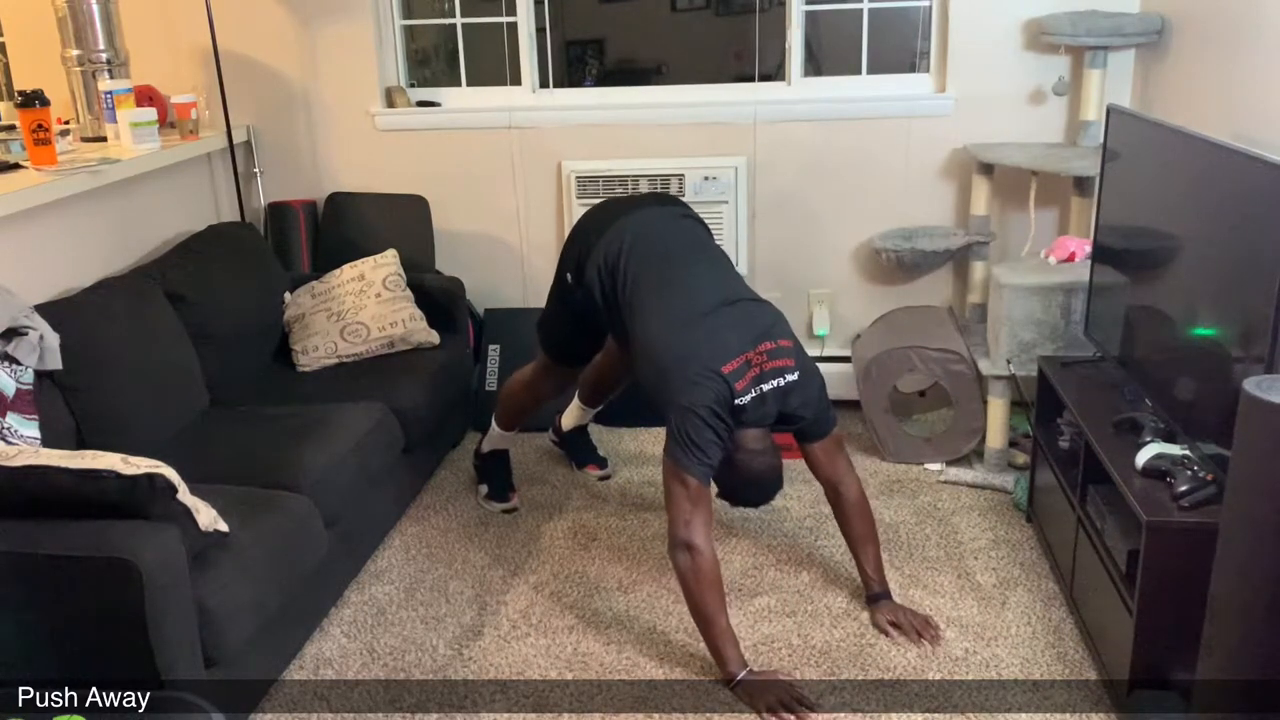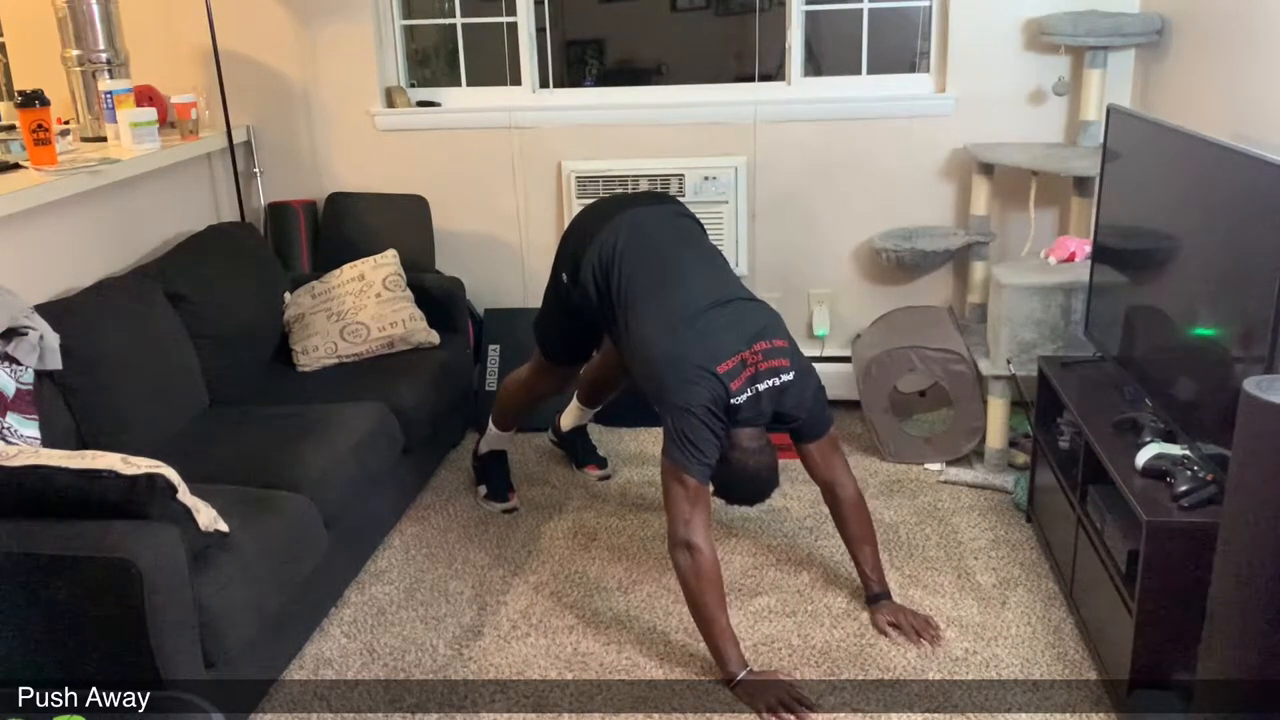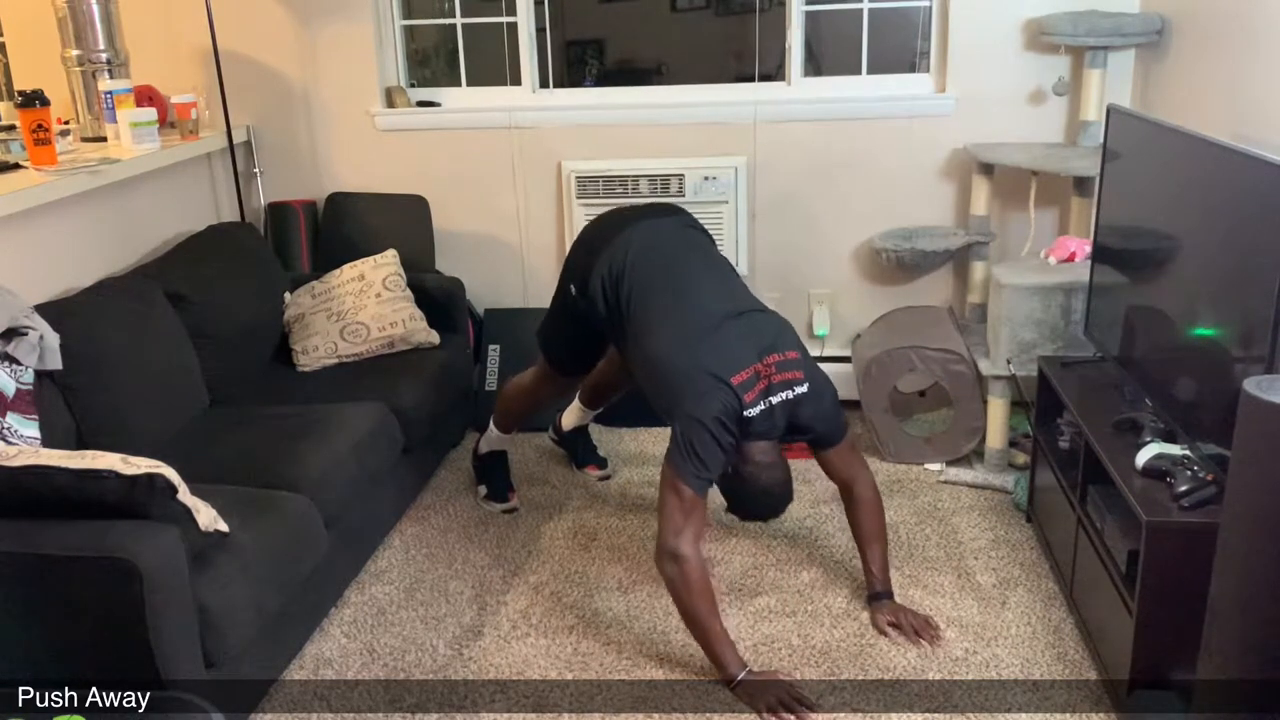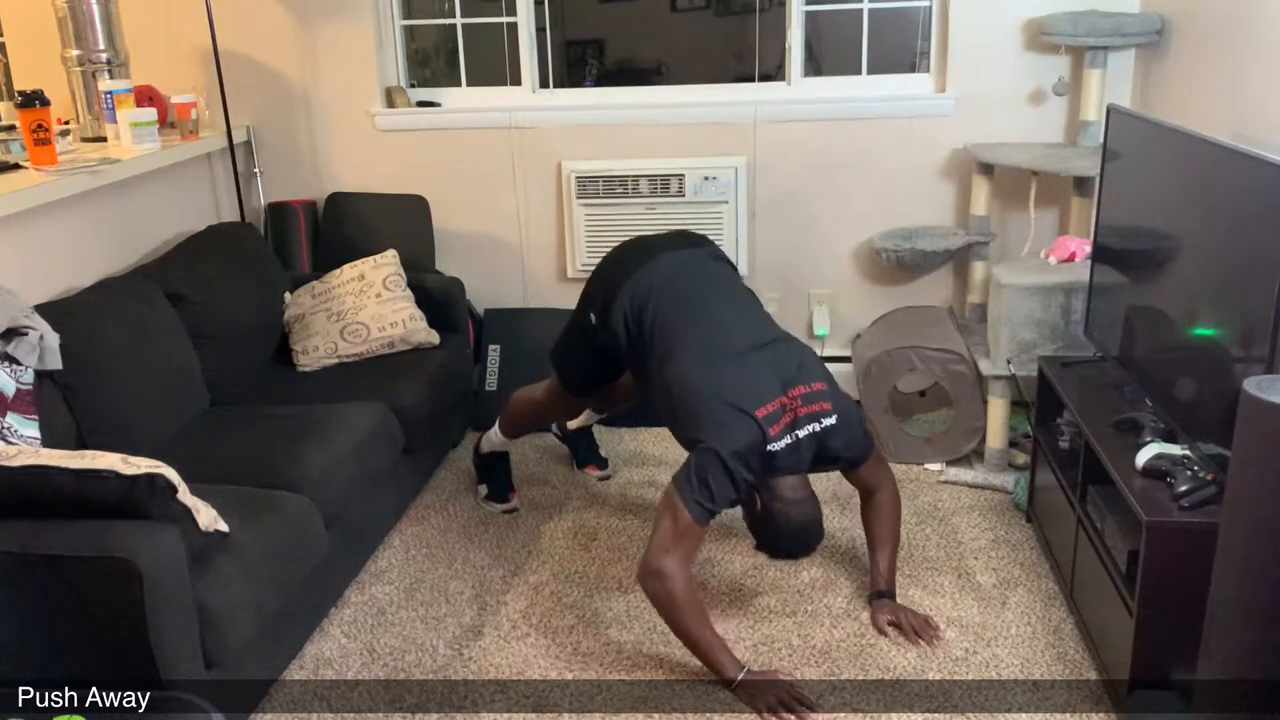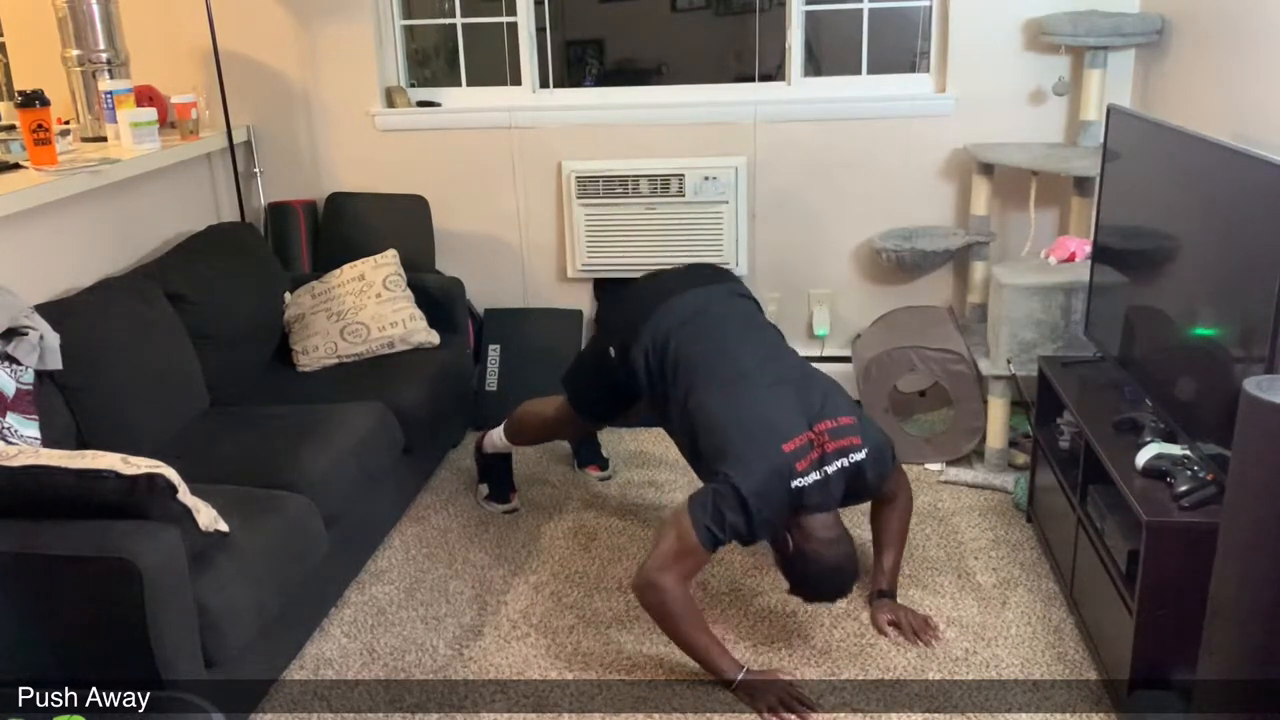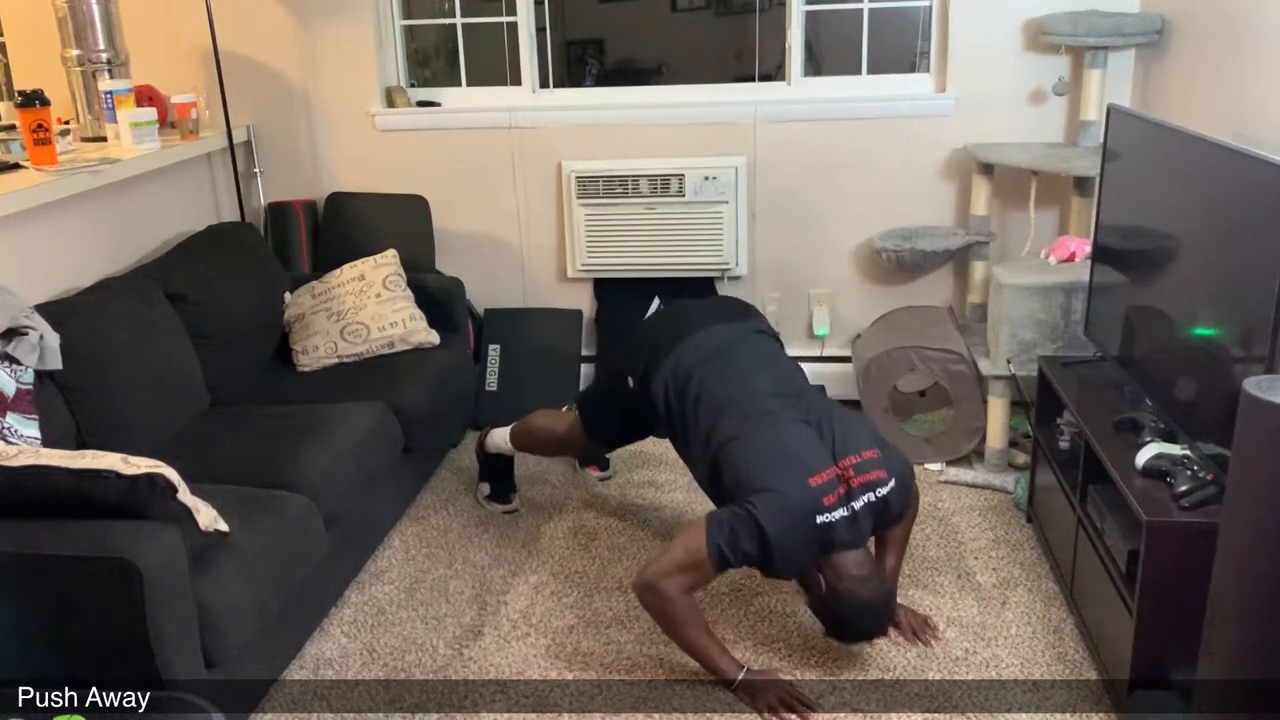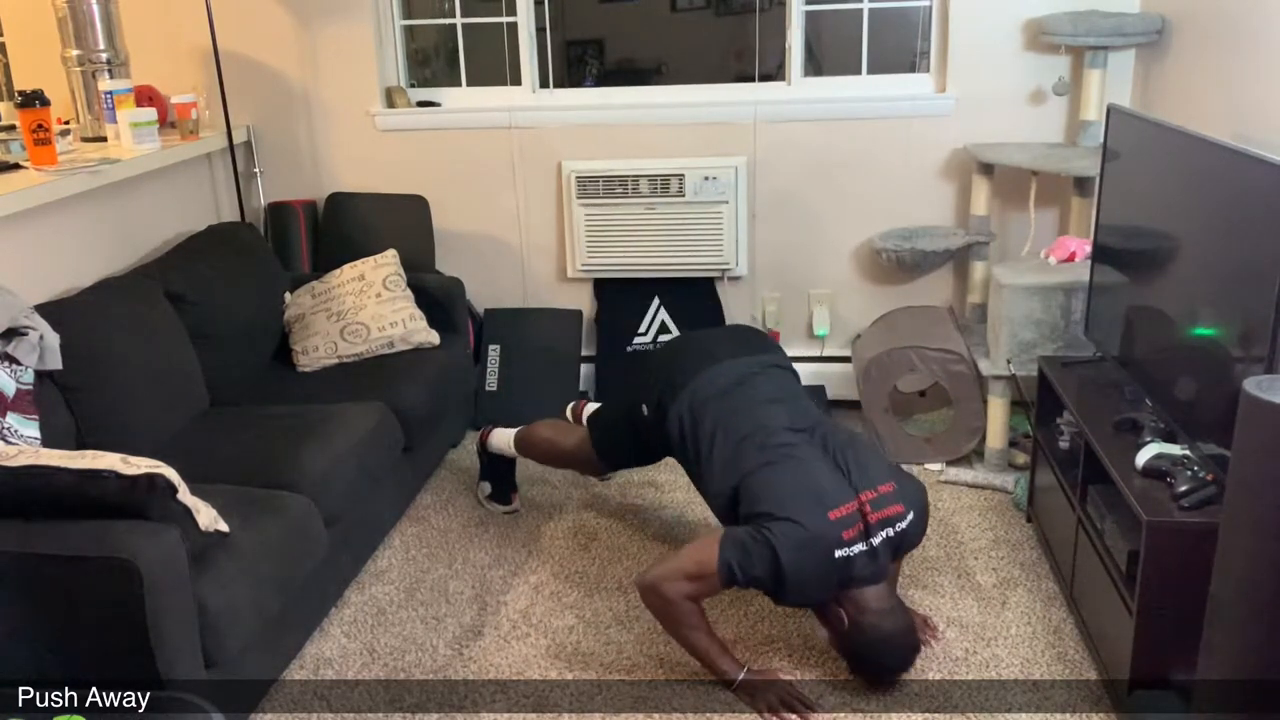
dt=0.3s
person 1, frame 1
left shoulder: (798, 379)
right shoulder: (699, 405)
left elbow: (842, 480)
right elbow: (689, 544)
left wrist: (879, 595)
right wrist: (738, 674)
left hip: (671, 223)
right hip: (604, 244)
left knee: (623, 355)
right knee: (557, 370)
left ankle: (571, 427)
right ankle: (493, 447)
person 1, frame 2
left shoulder: (793, 379)
right shoulder: (696, 405)
left elbow: (839, 482)
right elbow: (690, 544)
left wrist: (879, 596)
right wrist: (738, 674)
left hip: (666, 221)
right hip: (600, 242)
left knee: (621, 355)
right knee: (551, 371)
left ankle: (570, 427)
right ankle: (491, 447)
person 1, frame 3
left shoulder: (808, 391)
right shoulder: (710, 418)
left elbow: (856, 481)
right elbow: (677, 554)
left wrist: (881, 594)
right wrist: (739, 675)
left hip: (675, 233)
right hip: (607, 255)
left knee: (623, 362)
right knee: (555, 377)
left ankle: (571, 427)
right ankle: (491, 446)
person 1, frame 4
left shoulder: (835, 418)
right shoulder: (731, 453)
left elbow: (881, 486)
right elbow: (661, 572)
left wrist: (883, 594)
right wrist: (739, 677)
left hip: (698, 261)
right hip: (628, 288)
left knee: (634, 379)
right knee: (565, 398)
left ankle: (578, 425)
right ankle: (493, 446)
person 1, frame 5
left shoulder: (866, 451)
right shoulder: (755, 491)
left elbow: (896, 495)
right elbow: (654, 581)
left wrist: (884, 593)
right wrist: (738, 677)
left hip: (719, 297)
right hip: (648, 321)
right knee: (572, 418)
left ankle: (583, 438)
right ankle: (494, 445)
person 1, frame 6
left shoulder: (890, 479)
right shoulder: (780, 523)
right elbow: (656, 584)
left wrist: (886, 598)
right wrist: (738, 678)
left hip: (739, 327)
right hip: (670, 356)
right knee: (580, 437)
left ankle: (581, 413)
right ankle: (497, 445)
person 1, frame 7
left shoulder: (910, 507)
right shoulder: (796, 553)
right elbow: (658, 584)
left wrist: (888, 593)
right wrist: (739, 678)
left hip: (753, 355)
right hip: (685, 384)
right knee: (589, 455)
left ankle: (590, 412)
right ankle: (499, 444)
